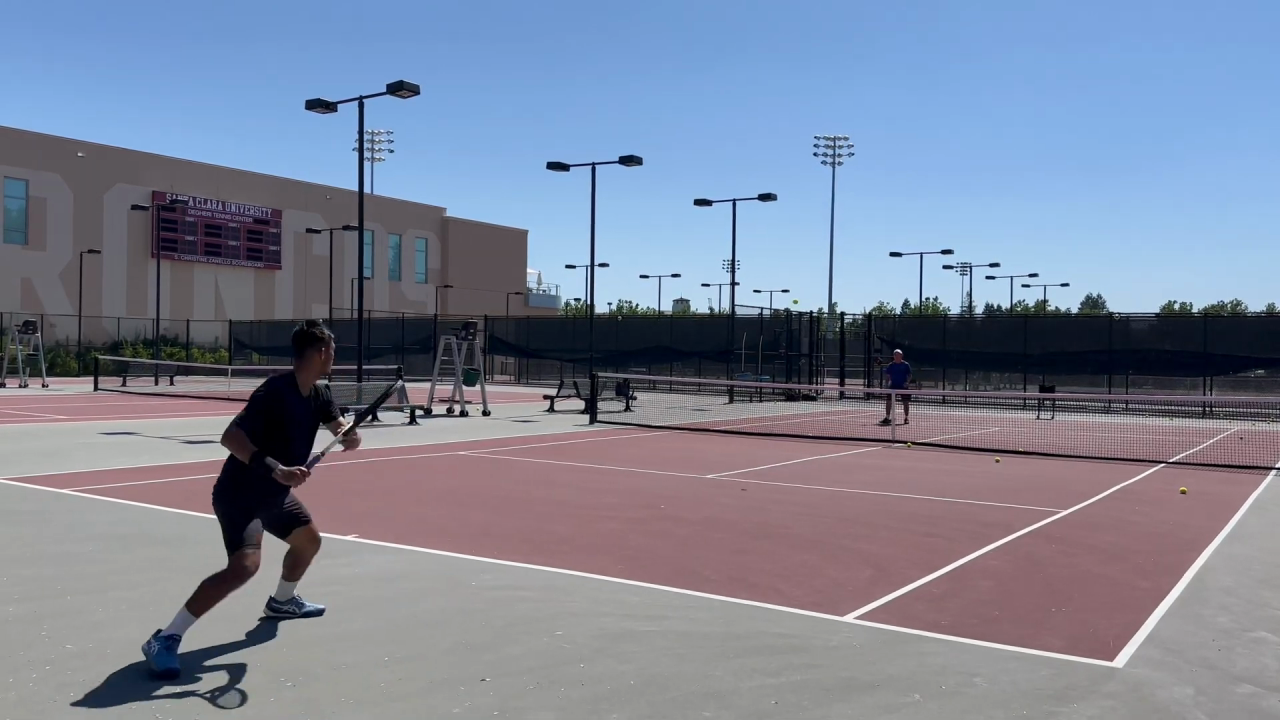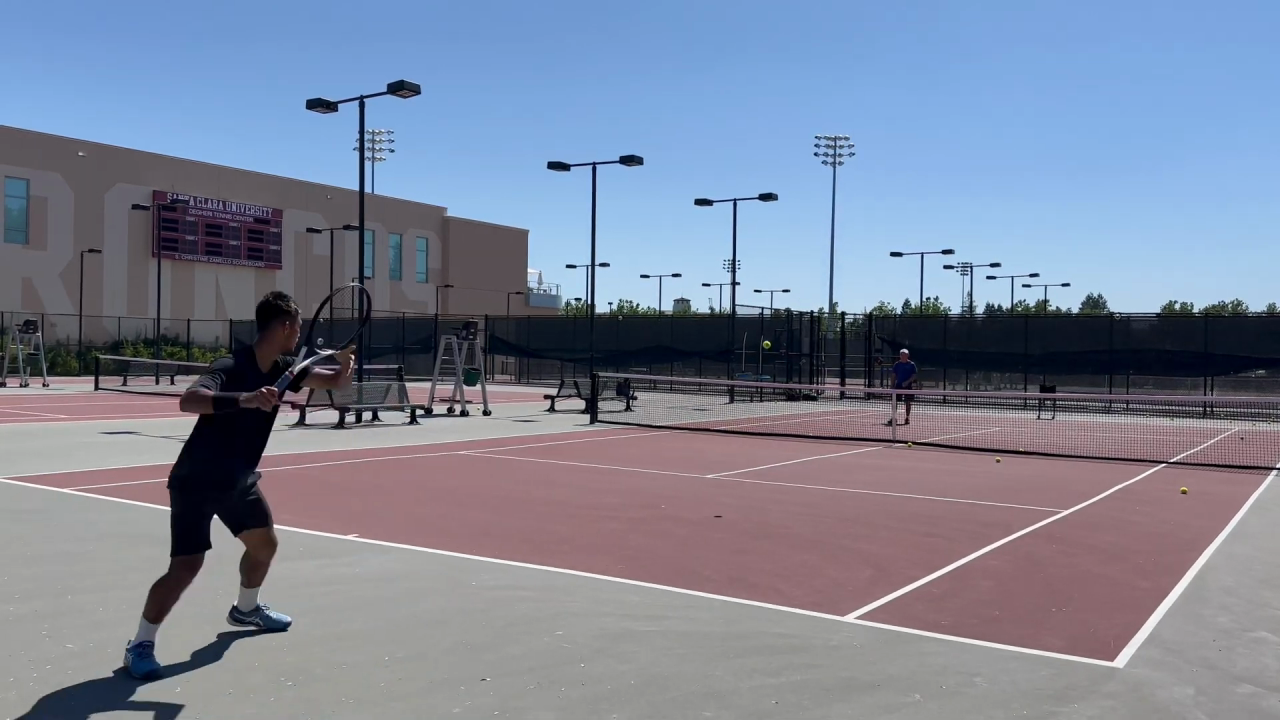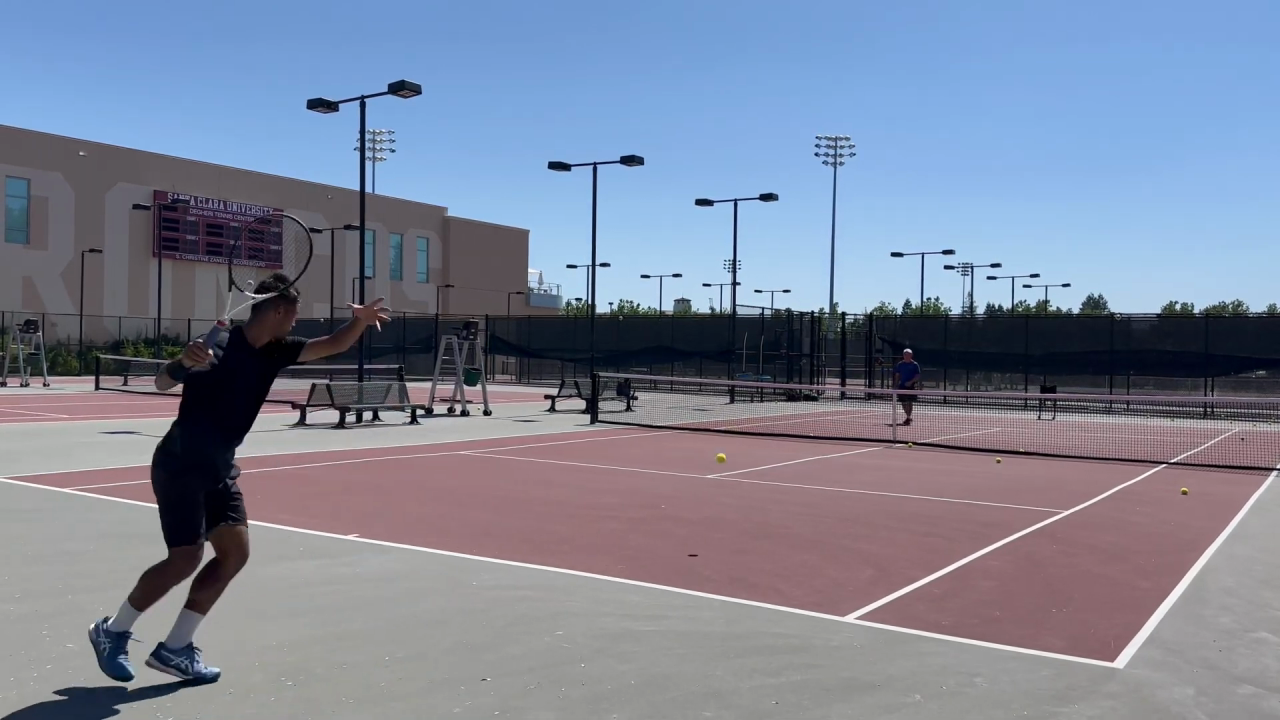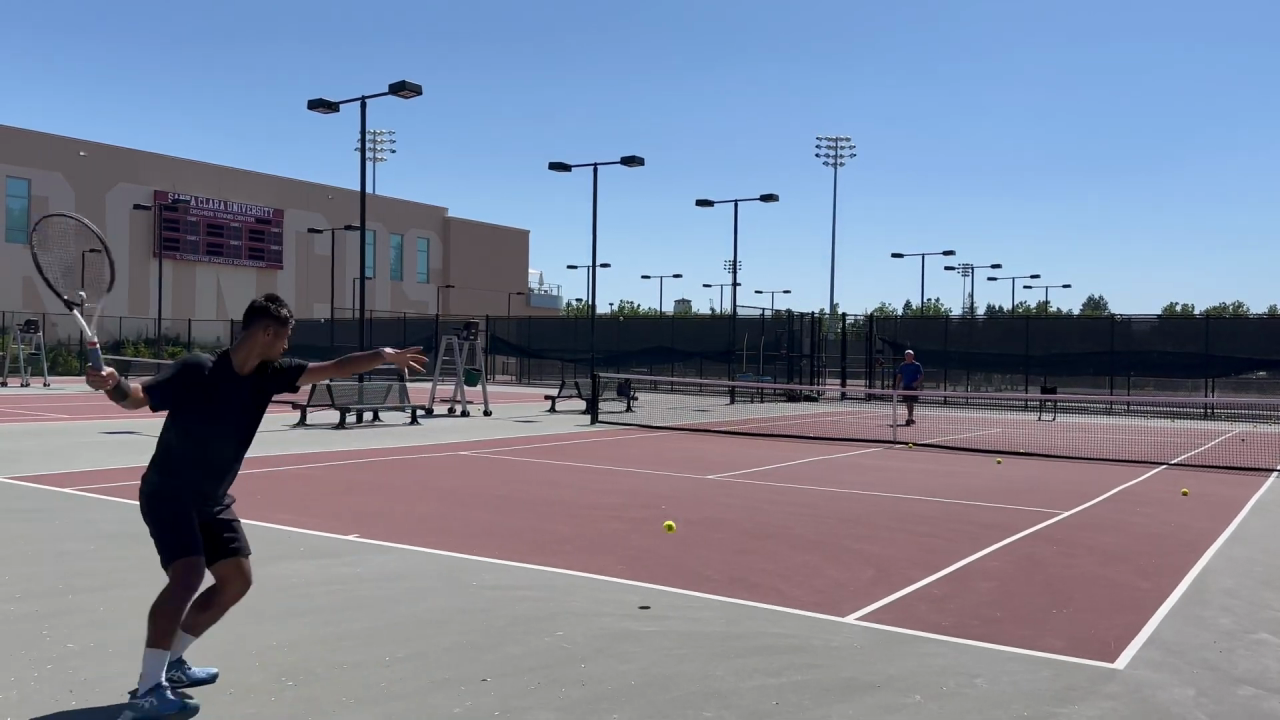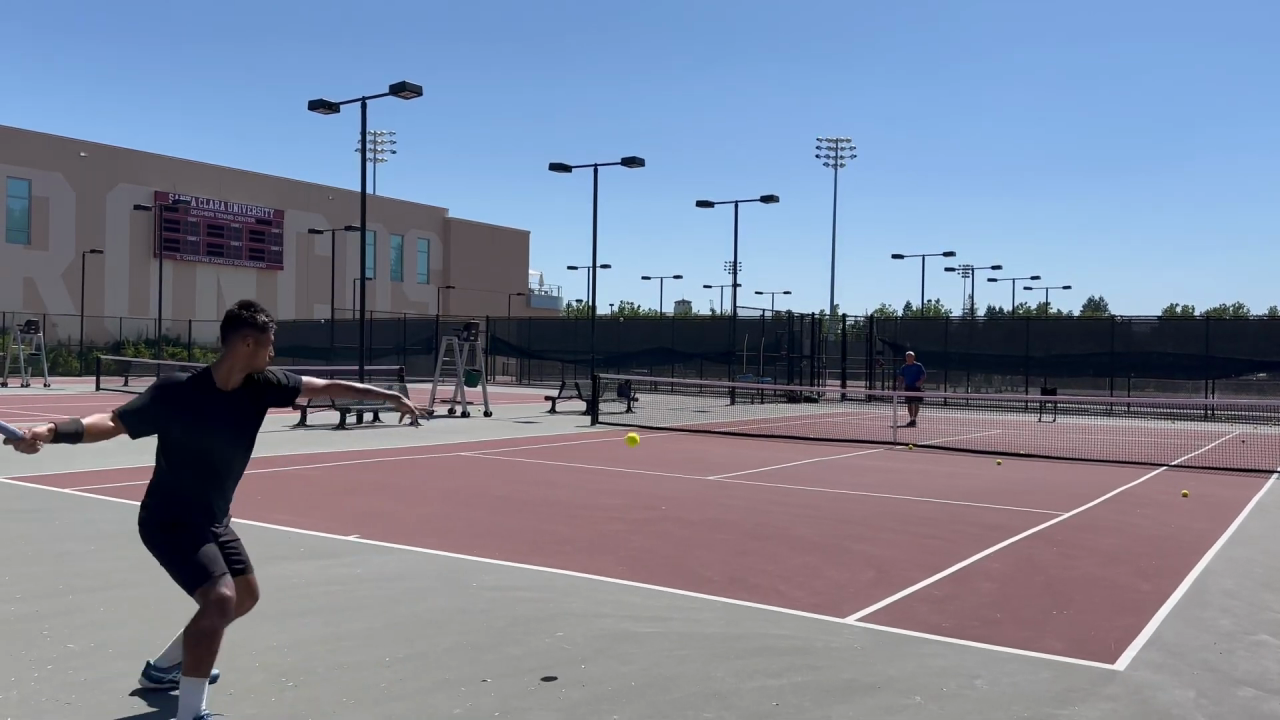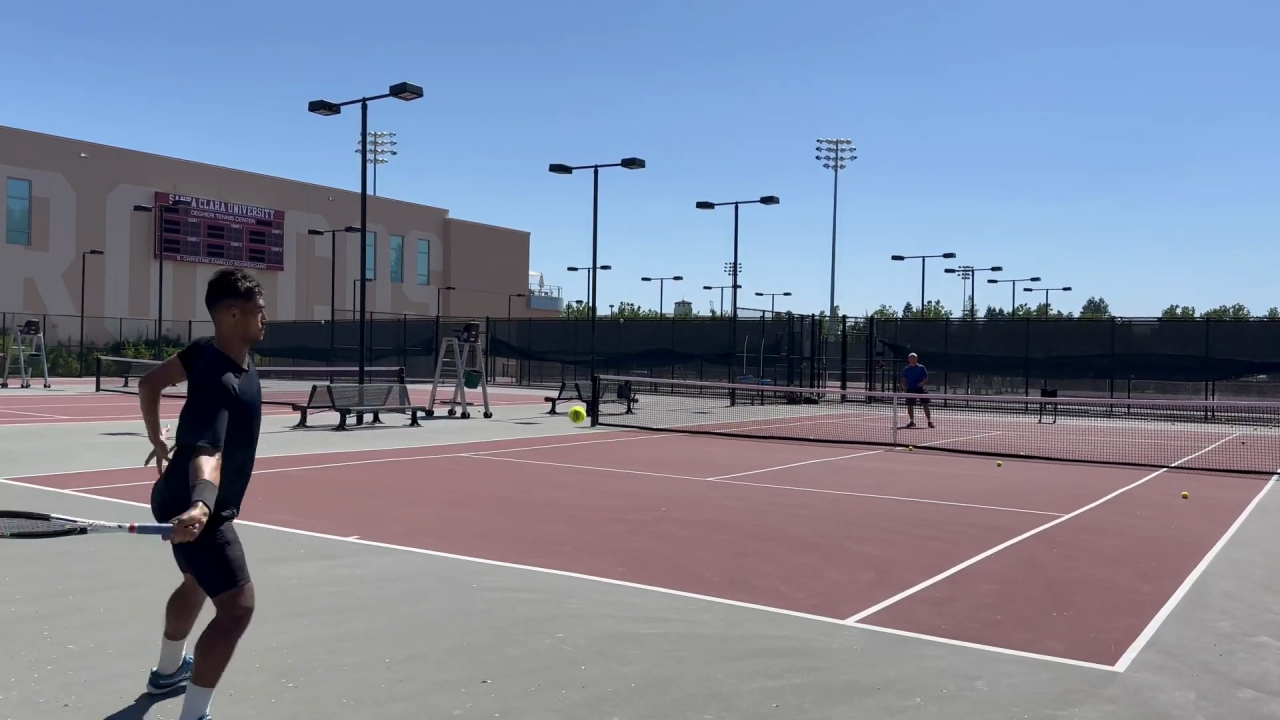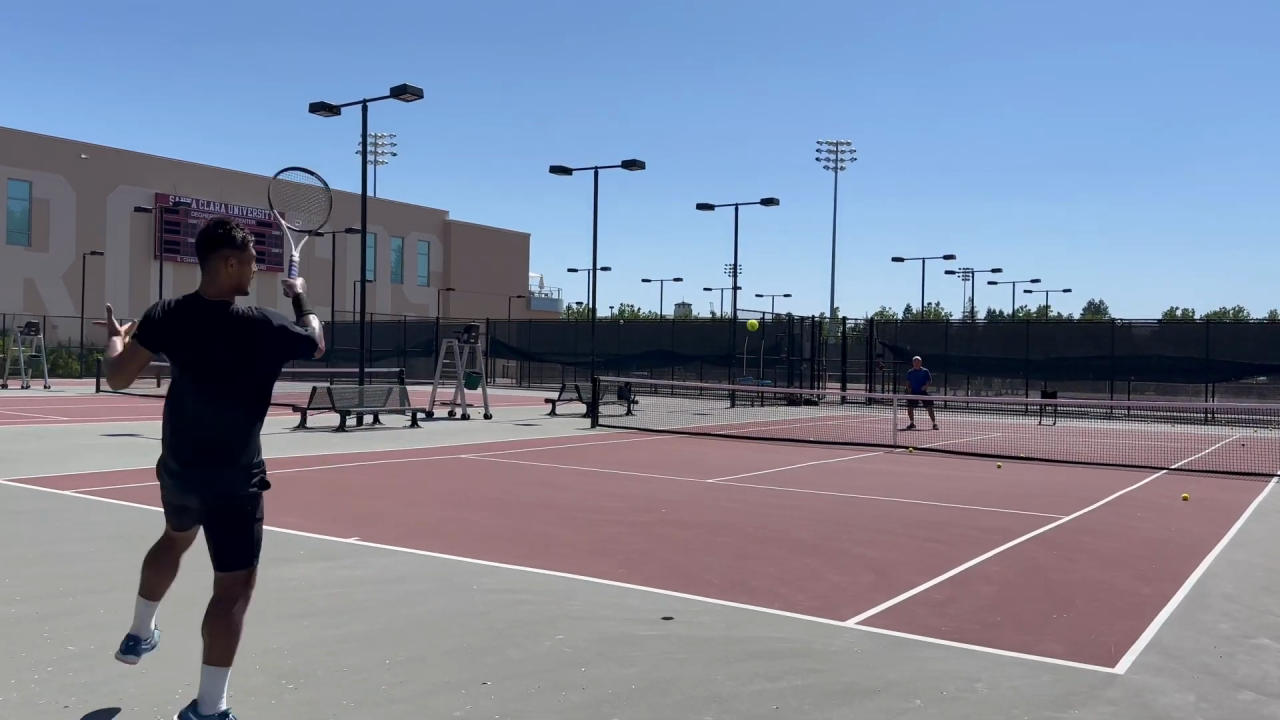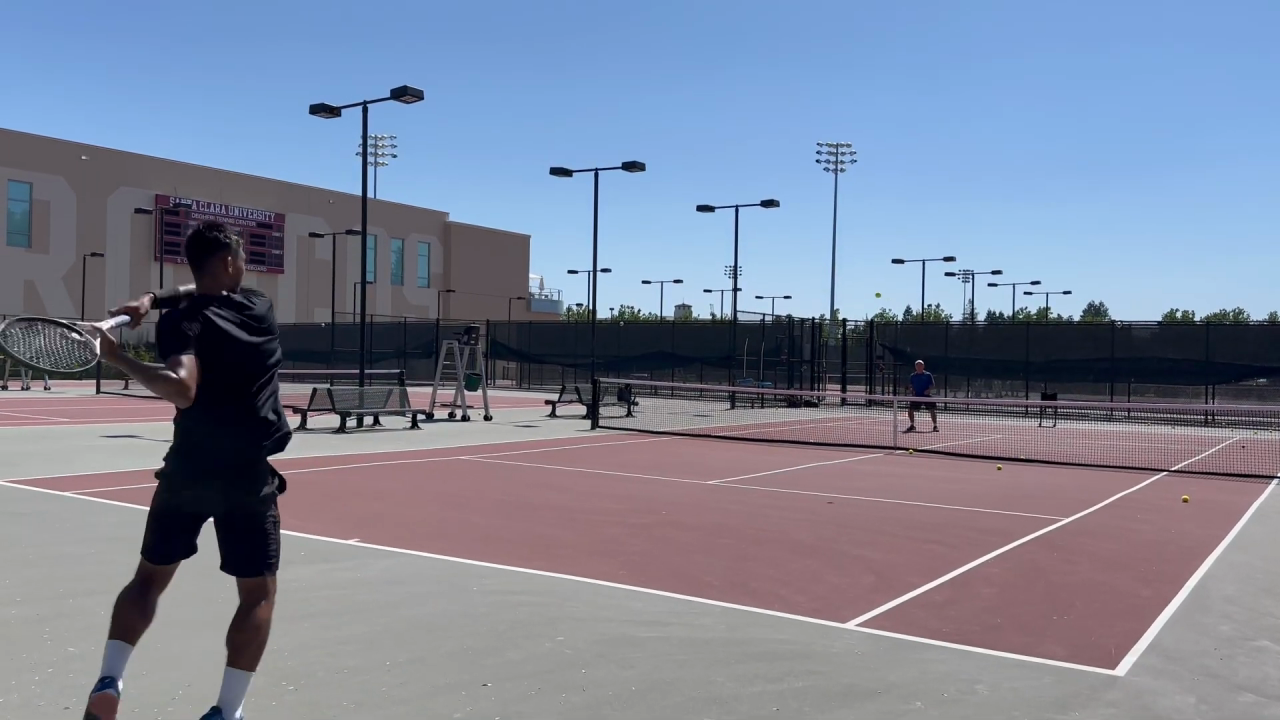
dt=0.2s
person 1, frame 1
left shoulder: (319, 394)
right shoulder: (272, 393)
left elbow: (339, 425)
right elbow: (230, 438)
left wrist: (349, 436)
right wrist: (274, 469)
left hip: (275, 494)
right hip: (238, 495)
left knee: (308, 540)
right knee: (245, 565)
left ankle: (283, 600)
right ankle: (164, 639)
person 1, frame 2
left shoulder: (282, 366)
right shoulder: (231, 367)
left elbow: (333, 381)
right elbow: (188, 401)
left wrist: (343, 365)
right wrist: (242, 399)
left hip: (237, 479)
right hip: (195, 481)
left knee: (264, 544)
right knee: (186, 568)
left ankle: (247, 609)
right ankle: (141, 645)
person 1, frame 3
left shoulder: (274, 349)
right shoulder: (219, 347)
left elbow: (331, 345)
right elbow: (166, 380)
left wrist: (360, 320)
right wrist: (187, 361)
left hip: (218, 468)
right hip: (179, 467)
left knee: (235, 551)
right knee: (185, 557)
left ankle: (174, 649)
right ankle: (112, 632)
person 1, frame 4
left shoulder: (270, 373)
right shoulder: (197, 368)
left elbow: (332, 368)
right elbow: (141, 397)
left wrist: (382, 356)
right wrist: (112, 384)
left hip: (212, 499)
right hip: (166, 494)
left knee: (238, 580)
right knee: (189, 576)
left ankle: (167, 662)
person 1, frame 5
left shoulder: (263, 382)
right shoulder: (176, 392)
left elbow: (325, 386)
right elbow: (111, 423)
left wrist: (390, 396)
right wrist: (48, 432)
left hip: (208, 519)
right hip: (169, 522)
left knee: (245, 595)
right knee: (221, 600)
left ankle: (164, 667)
person 1, frame 6
left shoulder: (204, 354)
right shoulder: (221, 383)
left elbow: (151, 382)
right elbow: (207, 457)
left wrist: (160, 442)
right wrist: (202, 504)
left hip: (197, 503)
right hip: (203, 509)
left knee: (200, 583)
right knee: (238, 605)
left ankle: (168, 669)
person 1, frame 7
left shoulder: (169, 314)
right shoulder: (263, 325)
left elbow: (117, 379)
right elbow: (315, 345)
left wrist: (117, 342)
right wrist: (300, 299)
left hip: (177, 463)
right hip: (235, 473)
left knee: (175, 536)
right knee: (233, 587)
left ankle: (139, 634)
person 1, frame 8
left shoulder: (182, 317)
right shoulder: (259, 307)
left elbow: (181, 392)
left wrist: (120, 359)
right wrist: (153, 300)
left hip: (186, 473)
right hip: (251, 475)
left knee: (149, 579)
right knee: (257, 595)
